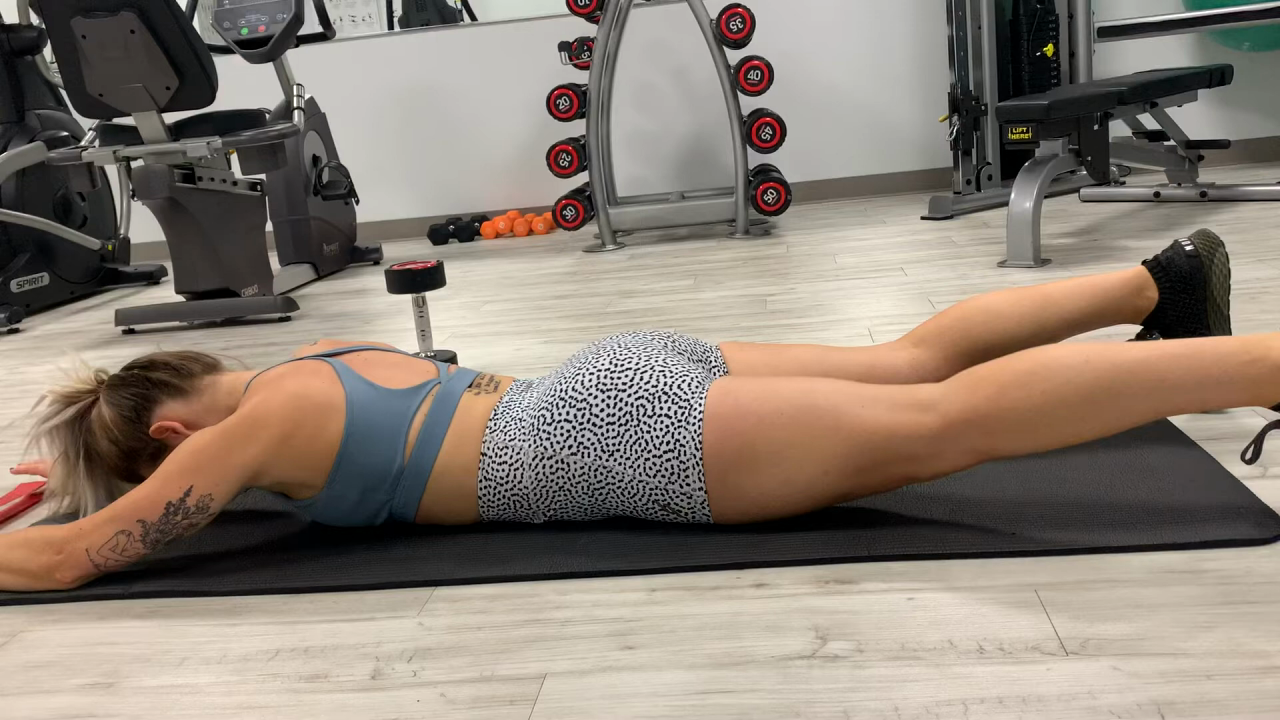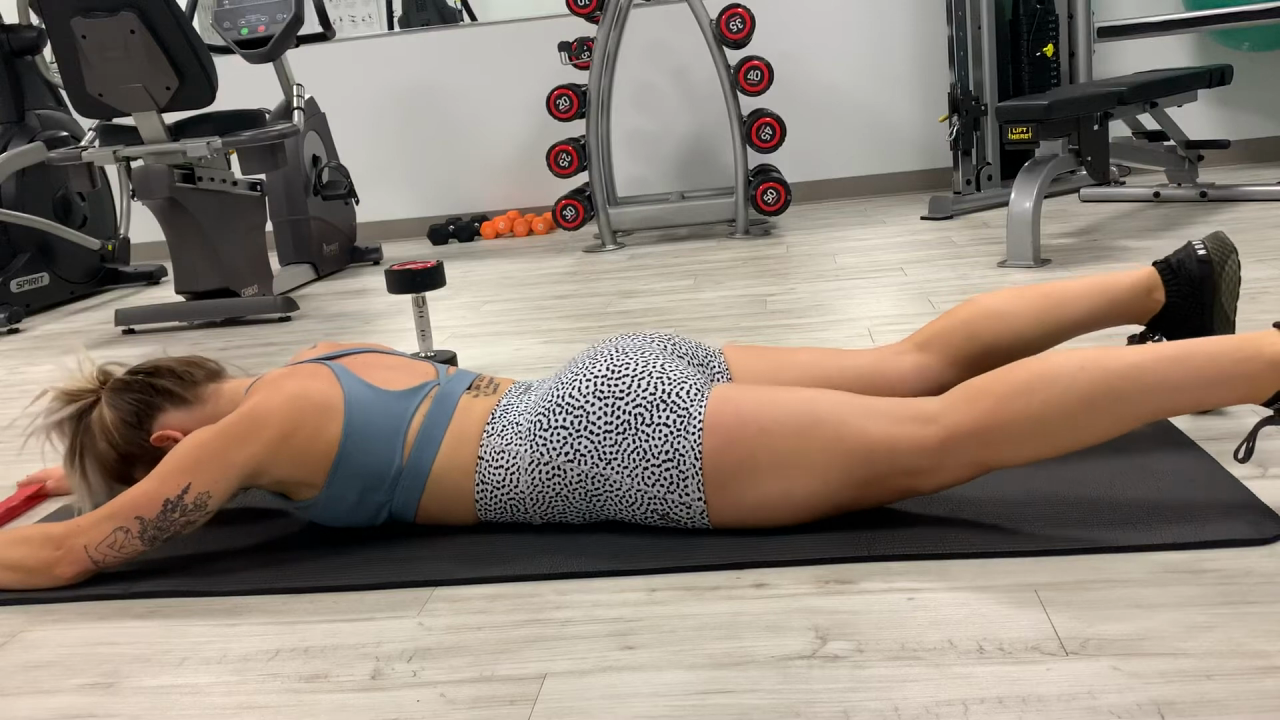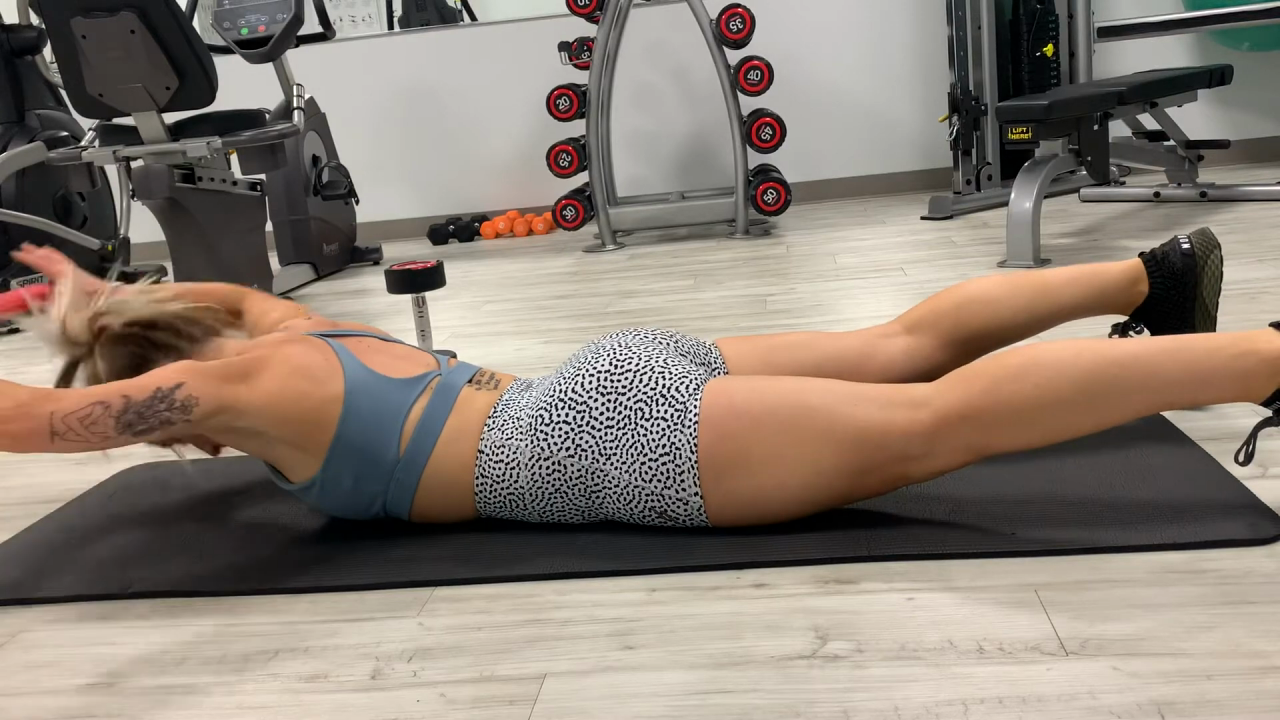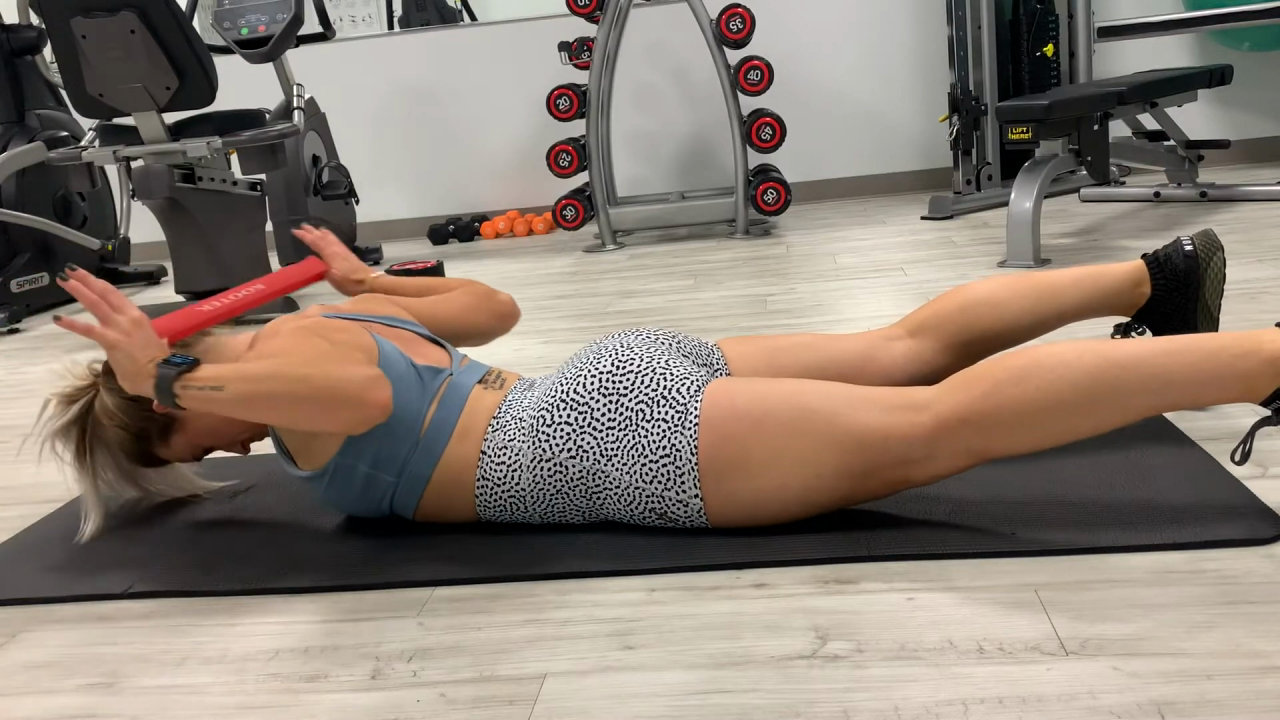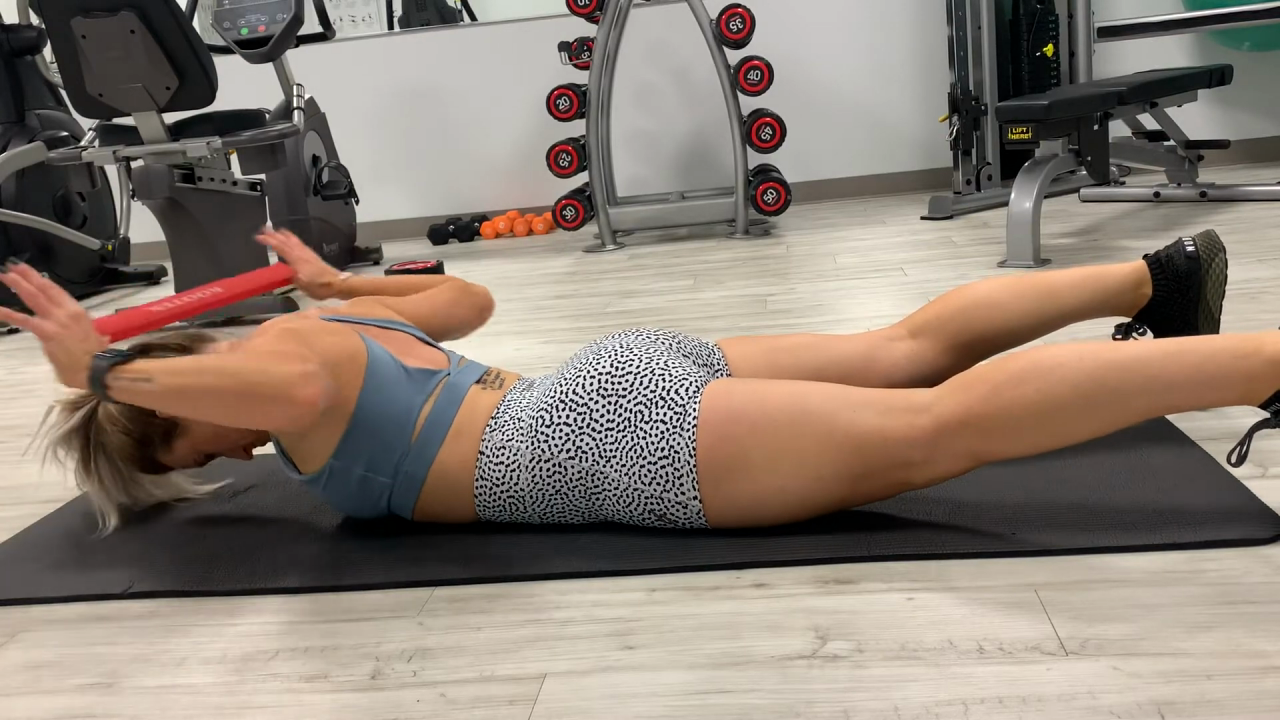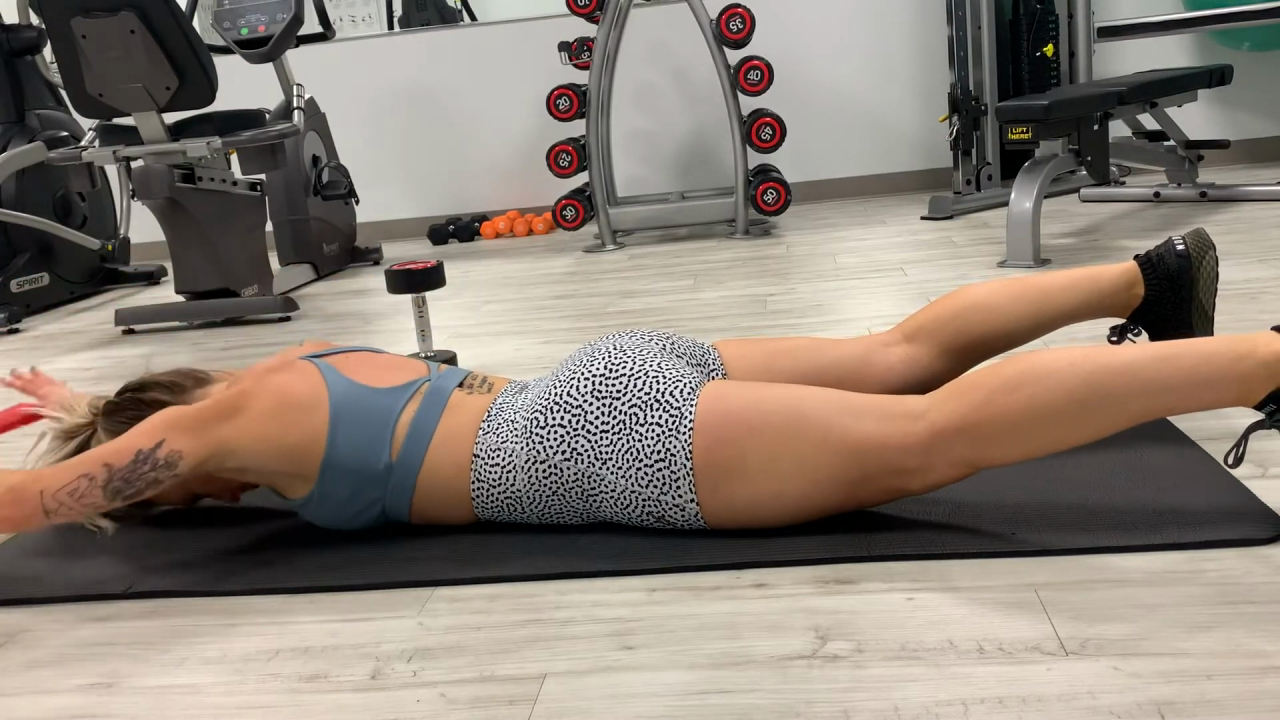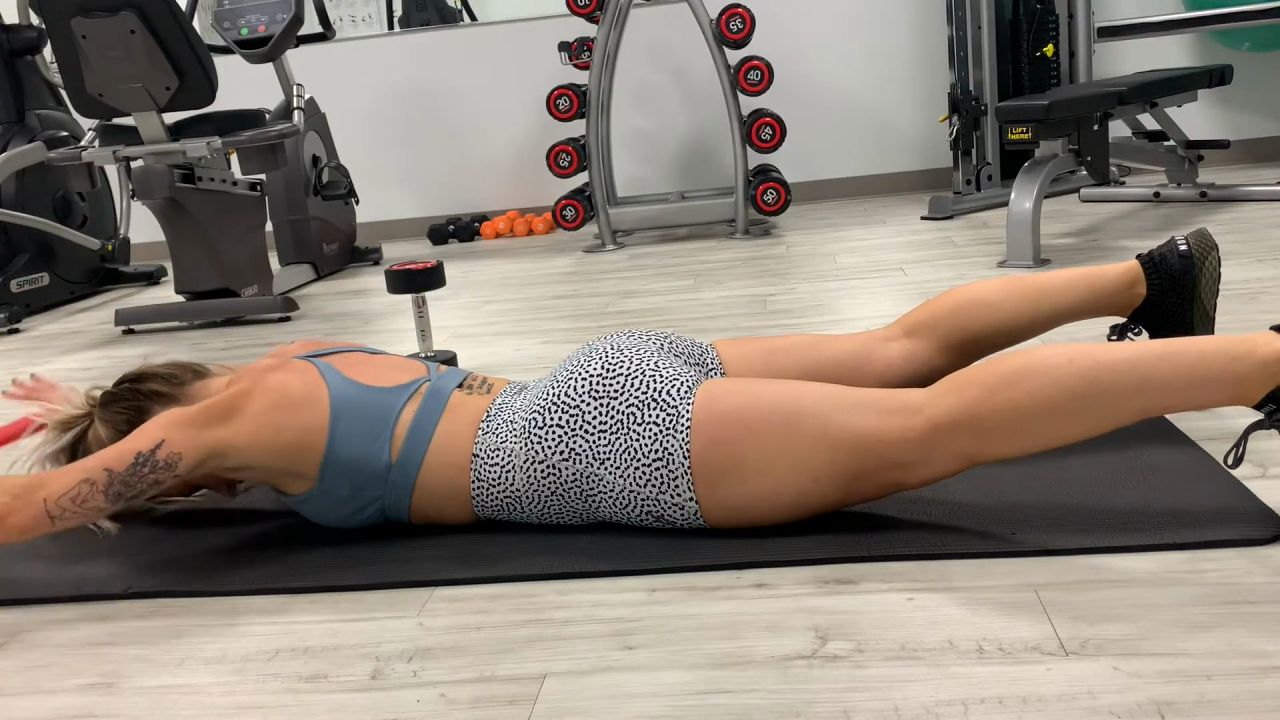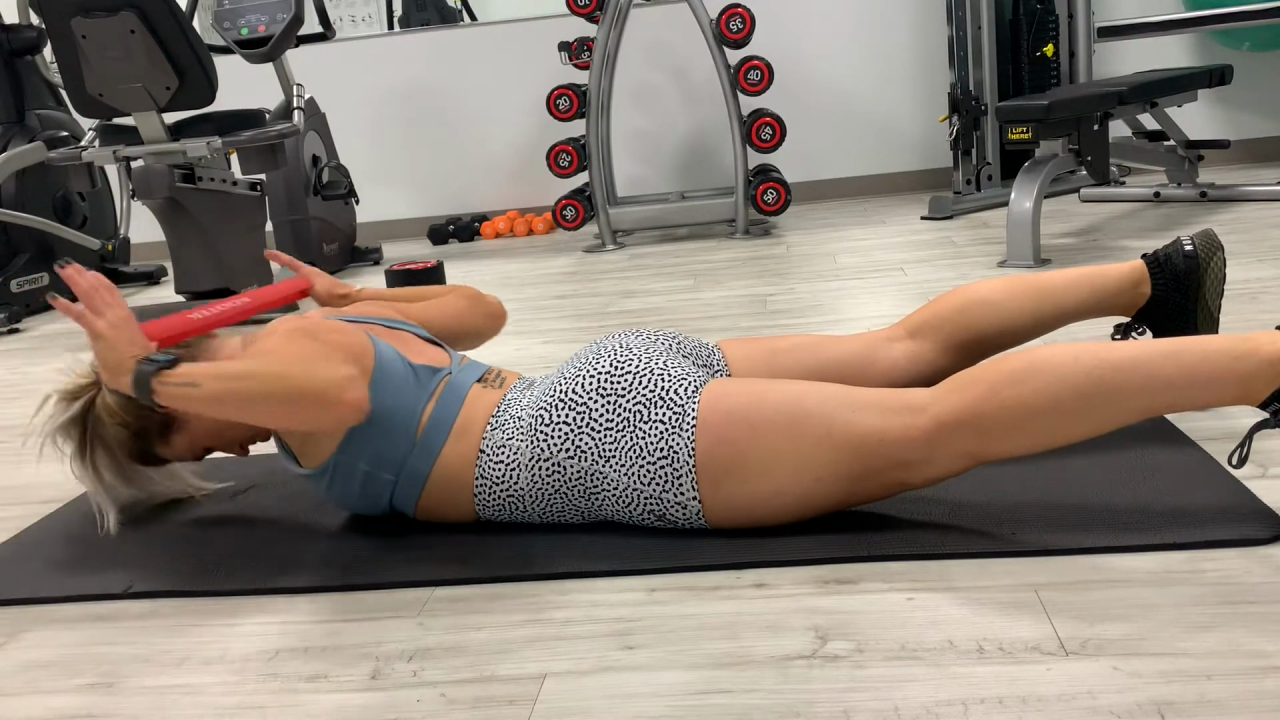
dt=0.7s
person 1, frame 1
left shoulder: (251, 434)
right shoulder: (310, 364)
left hip: (623, 439)
right hip: (627, 379)
left knee: (946, 422)
right knee: (916, 359)
left ankle: (1268, 361)
right ankle: (1160, 284)
person 1, frame 2
left shoulder: (251, 432)
right shoulder: (315, 363)
right wrist: (103, 456)
left hip: (617, 449)
right hip: (626, 382)
left knee: (950, 435)
right knee: (921, 365)
right ankle: (1169, 285)
person 1, frame 3
left shoulder: (243, 389)
right shoulder: (300, 335)
right elbow: (256, 293)
right wrist: (123, 298)
left hip: (615, 444)
right hip: (621, 380)
left knee: (940, 423)
right knee: (904, 347)
right ankle: (1152, 277)
person 1, frame 4
left shoulder: (272, 362)
right shoulder: (330, 318)
left elbow: (365, 402)
right elbow: (494, 305)
left wrist: (167, 373)
left hip: (618, 445)
right hip: (626, 378)
left knee: (939, 427)
right knee: (903, 350)
right ankle: (1153, 280)
person 1, frame 5
left shoulder: (283, 352)
right shoulder: (324, 322)
left elbow: (296, 393)
right elbow: (466, 294)
left hip: (617, 444)
right hip: (625, 375)
left knee: (939, 430)
right knee: (907, 351)
right ankle: (1155, 279)
person 1, frame 6
left shoulder: (224, 424)
right shoulder: (286, 370)
left hip: (609, 447)
right hip: (622, 379)
left knee: (932, 439)
right knee: (899, 356)
right ankle: (1147, 280)
person 1, frame 7
left shoulder: (228, 421)
right shoulder: (295, 363)
right wrist: (104, 407)
left hip: (608, 445)
right hip: (613, 380)
left knee: (929, 432)
right knee: (897, 350)
right ankle: (1150, 276)
person 1, frame 8
left shoulder: (279, 354)
right shoulder: (337, 323)
left elbow: (334, 399)
right elbow: (484, 307)
left wrist: (148, 372)
left hip: (618, 443)
right hip: (626, 376)
left knee: (932, 431)
right knee: (902, 352)
right ankle: (1151, 279)
